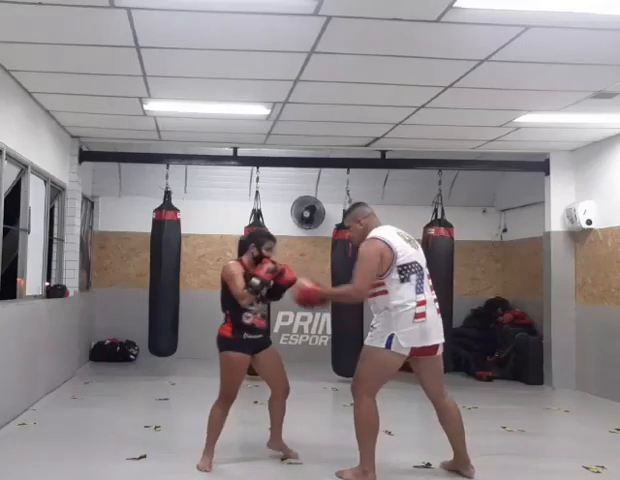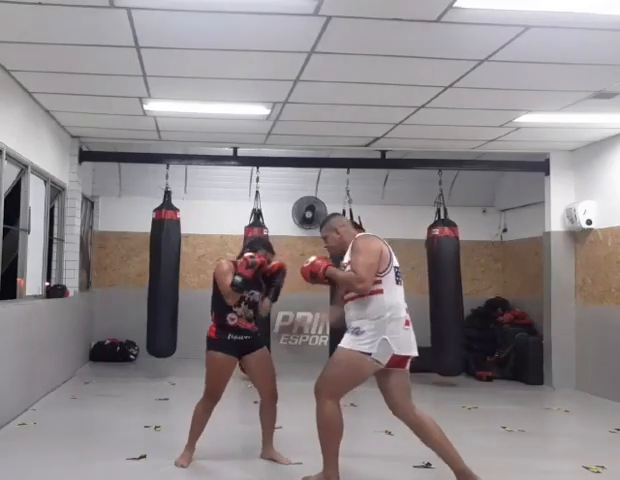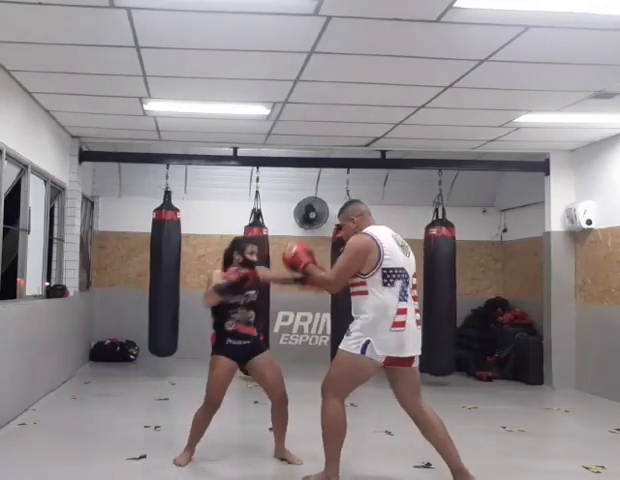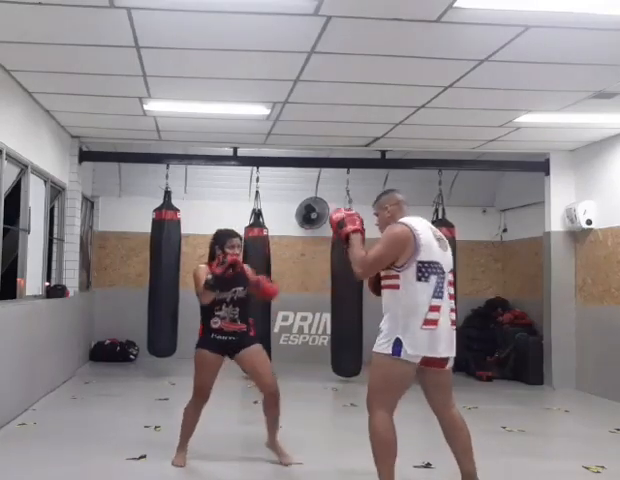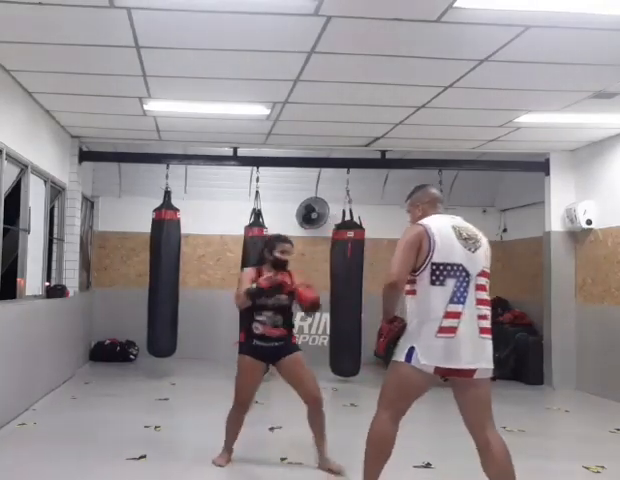
dt=1s
person 1, frame 1
left shoulder: (373, 244)
right shoulder: (404, 237)
left elbow: (357, 292)
left wrist: (316, 292)
left hip: (397, 326)
right hip: (428, 324)
left knee: (363, 391)
right knee: (438, 394)
person 1, frame 2
left shoulder: (364, 242)
right shoulder: (363, 251)
left elbow: (361, 283)
right elbow: (344, 304)
left wrist: (327, 271)
left hip: (378, 334)
right hip: (396, 337)
left knee: (325, 393)
right knee: (407, 411)
person 1, frame 3
left shoulder: (361, 241)
right shoulder: (397, 241)
left elbow: (332, 284)
left wrist: (304, 263)
right wrist: (350, 262)
left hip: (374, 333)
right hip: (405, 334)
left knee: (331, 393)
right knee: (415, 405)
person 1, frame 4
left shoulder: (399, 230)
right shoulder: (435, 234)
left elbow: (363, 269)
left wrist: (352, 232)
right wrist: (386, 280)
left hip: (405, 333)
right hip: (439, 334)
left knee: (379, 408)
right knee: (446, 409)
person 1, frame 5
left shoulder: (419, 231)
right shoulder: (479, 237)
left elbow: (394, 281)
left wrist: (388, 317)
left hip: (428, 341)
right hip: (473, 345)
left knee: (387, 412)
right knee: (484, 430)
person 2, frame 1
left shoulder: (260, 270)
right shoulder: (233, 268)
right elbow: (243, 299)
left wrist: (278, 287)
right wrist: (261, 278)
left hip: (260, 338)
right hip: (235, 339)
left knee: (282, 389)
right knee: (226, 398)
left ankle: (276, 439)
right ankle: (208, 452)
person 2, frame 2
left shoulder: (258, 278)
right shoulder: (225, 266)
left elbow: (262, 311)
right elbow: (230, 298)
left wrist: (275, 284)
right wrist: (245, 273)
left hip: (252, 339)
right hip: (223, 338)
left knee: (270, 395)
right knee: (211, 397)
left ankle: (268, 448)
right ankle: (189, 449)
person 2, frame 3
left shoulder: (256, 274)
right shoulder: (220, 276)
left elbow: (281, 278)
right elbow: (209, 301)
left wrist: (301, 277)
right wrist: (230, 282)
left hip: (254, 345)
right hip: (225, 346)
left knee: (280, 398)
right knee: (211, 403)
left ankle: (280, 449)
right ankle: (189, 449)
person 2, frame 4
left shoulder: (244, 270)
right shoulder: (203, 270)
left elbow: (256, 294)
right elbow: (204, 298)
left wrist: (265, 288)
right wrist: (220, 271)
left hip: (244, 338)
right hip: (212, 339)
left knee: (271, 390)
right knee: (200, 397)
left ankle: (273, 441)
right ankle: (182, 449)
person 2, frame 5
left shoulder: (291, 278)
right shoulder: (250, 274)
left elbow: (308, 307)
right elbow: (240, 302)
left wrist: (311, 300)
right wrist: (263, 284)
left hip: (285, 345)
right hip: (254, 346)
left knee: (315, 398)
right knee: (241, 403)
left ankle: (323, 456)
right ankle: (227, 450)
